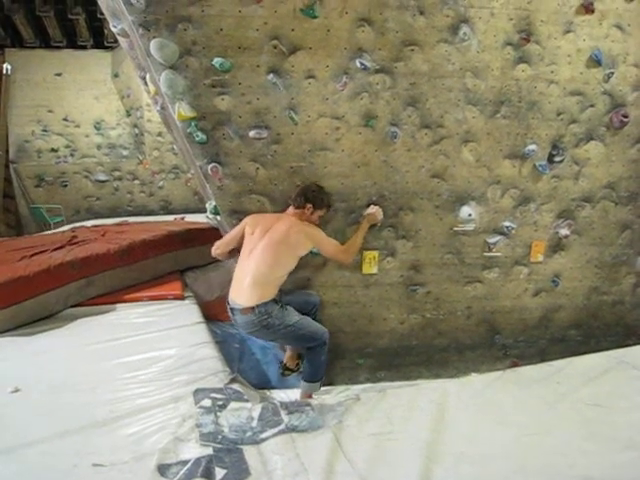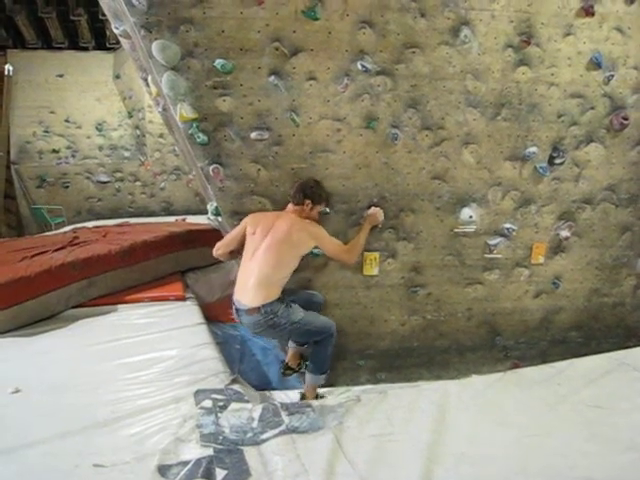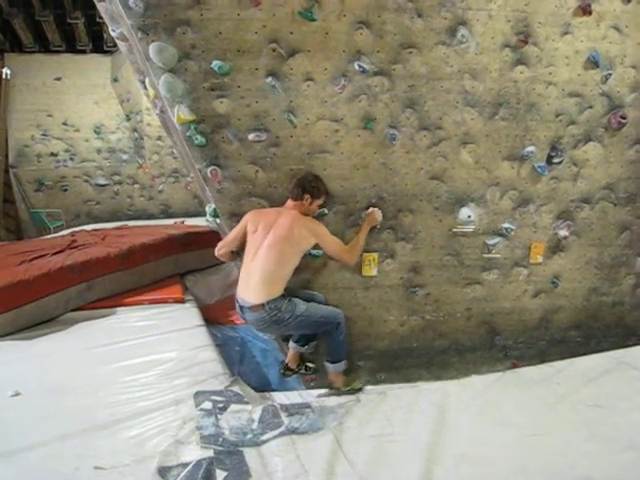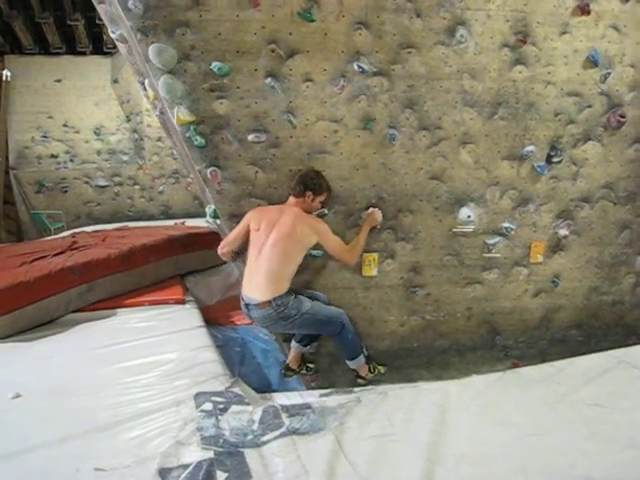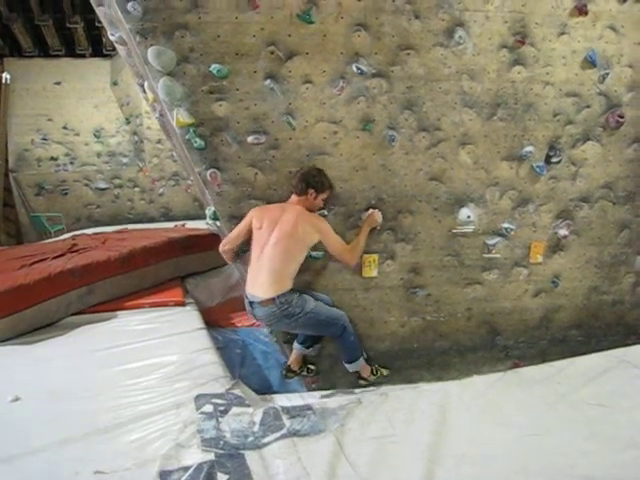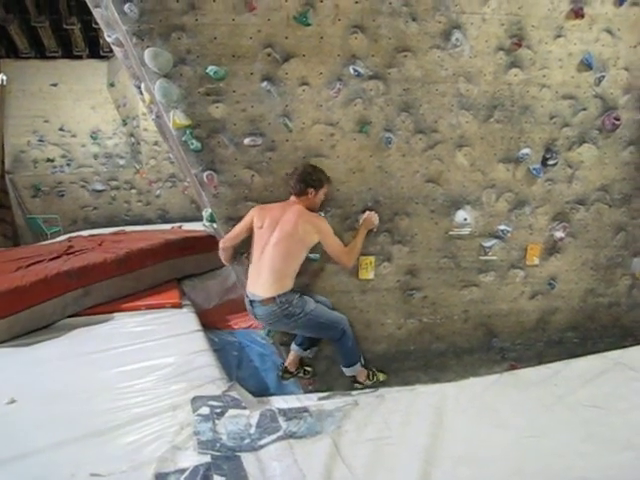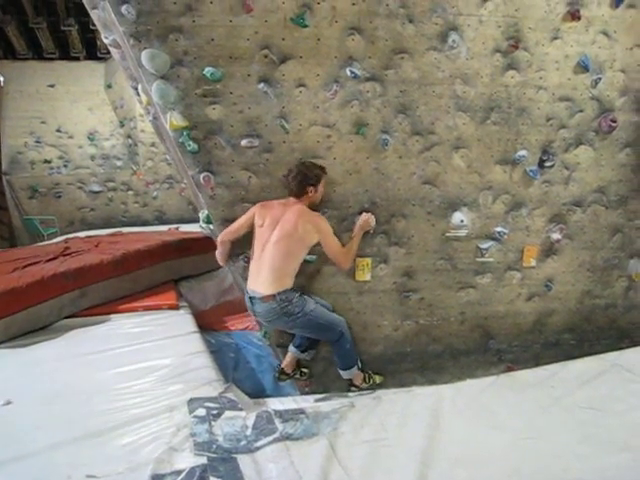
dt=0.2s
person 1, frame 1
left shoulder: (254, 220)
right shoulder: (306, 231)
left elbow: (217, 251)
right elbow: (346, 256)
right wrist: (366, 223)
left hip: (234, 308)
right hip: (257, 316)
left knee: (311, 302)
right knee: (320, 338)
left ankle: (290, 361)
right ankle: (305, 399)
person 1, frame 2
left shoulder: (254, 219)
right shoulder: (308, 229)
left elbow: (219, 252)
right elbow: (349, 257)
right wrist: (368, 224)
left hip: (239, 309)
right hip: (263, 316)
left knee: (315, 302)
right knee: (326, 330)
left ankle: (292, 360)
right ankle: (309, 394)
person 1, frame 3
left shoulder: (255, 215)
right shoulder: (310, 226)
left elbow: (221, 251)
right elbow: (349, 258)
left wrist: (239, 257)
right wrist: (367, 225)
left hip: (243, 306)
right hip: (267, 313)
left knee: (317, 302)
right knee: (335, 319)
left ankle: (292, 361)
right ankle: (337, 380)
person 1, frame 4
left shoulder: (257, 214)
right shoulder: (312, 224)
left elbow: (223, 250)
right elbow: (350, 257)
left wrist: (237, 259)
right wrist: (367, 225)
left hip: (248, 305)
right hip: (272, 310)
left knee: (320, 303)
right knee: (339, 320)
left ankle: (293, 361)
right ankle: (362, 370)
person 1, frame 5
left shoulder: (259, 212)
right shoulder: (314, 222)
left elbow: (225, 247)
right elbow: (350, 258)
left wrist: (233, 260)
right wrist: (367, 226)
left hip: (252, 304)
right hip: (276, 307)
left knee: (323, 305)
right knee: (340, 322)
left ankle: (295, 362)
right ankle: (364, 371)
person 1, frame 6
left shoulder: (261, 211)
right shoulder: (314, 222)
left elbow: (225, 244)
right elbow: (347, 261)
left wrist: (227, 260)
right wrist: (363, 229)
left hip: (252, 302)
right hip: (276, 307)
left knee: (323, 309)
right knee: (340, 325)
left ankle: (292, 364)
right ankle: (360, 375)
person 1, frame 7
left shoulder: (263, 208)
right shoulder: (315, 222)
left elbow: (224, 238)
right elbow: (344, 262)
left wrist: (222, 258)
right wrist: (359, 231)
left hip: (253, 300)
right hip: (276, 304)
left knee: (322, 312)
right knee: (338, 328)
left ankle: (288, 365)
right ankle: (357, 378)
